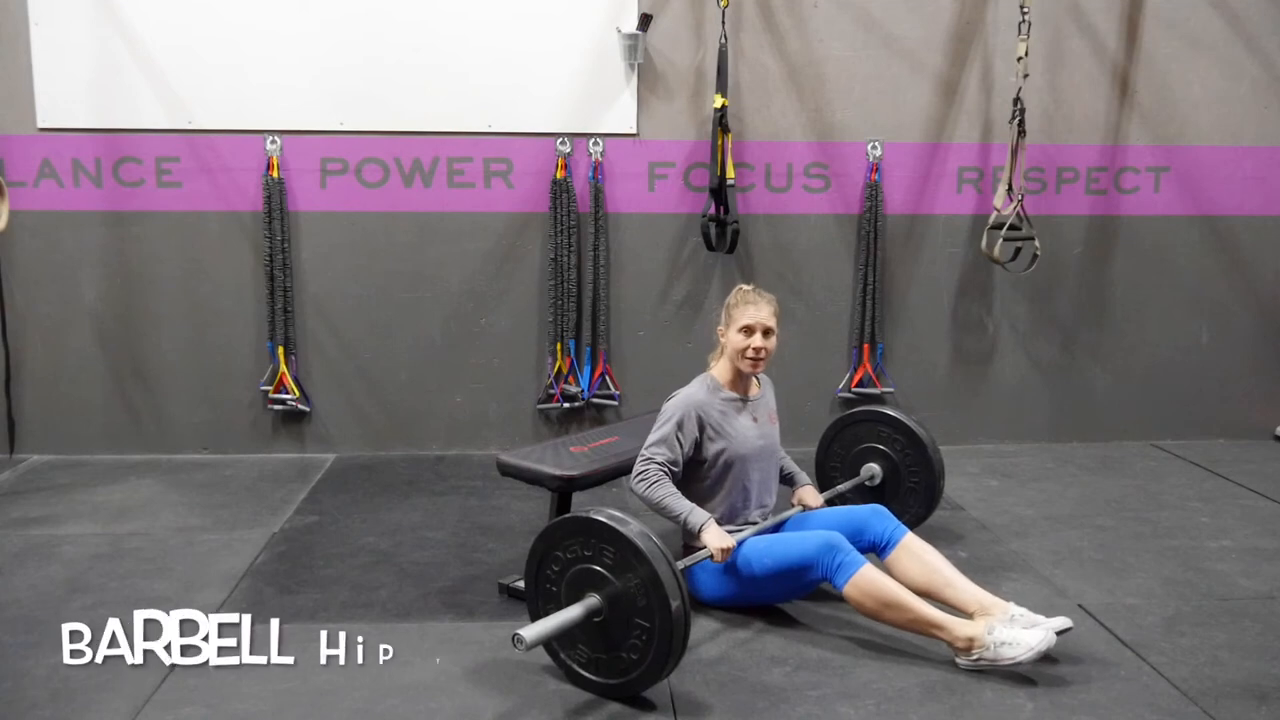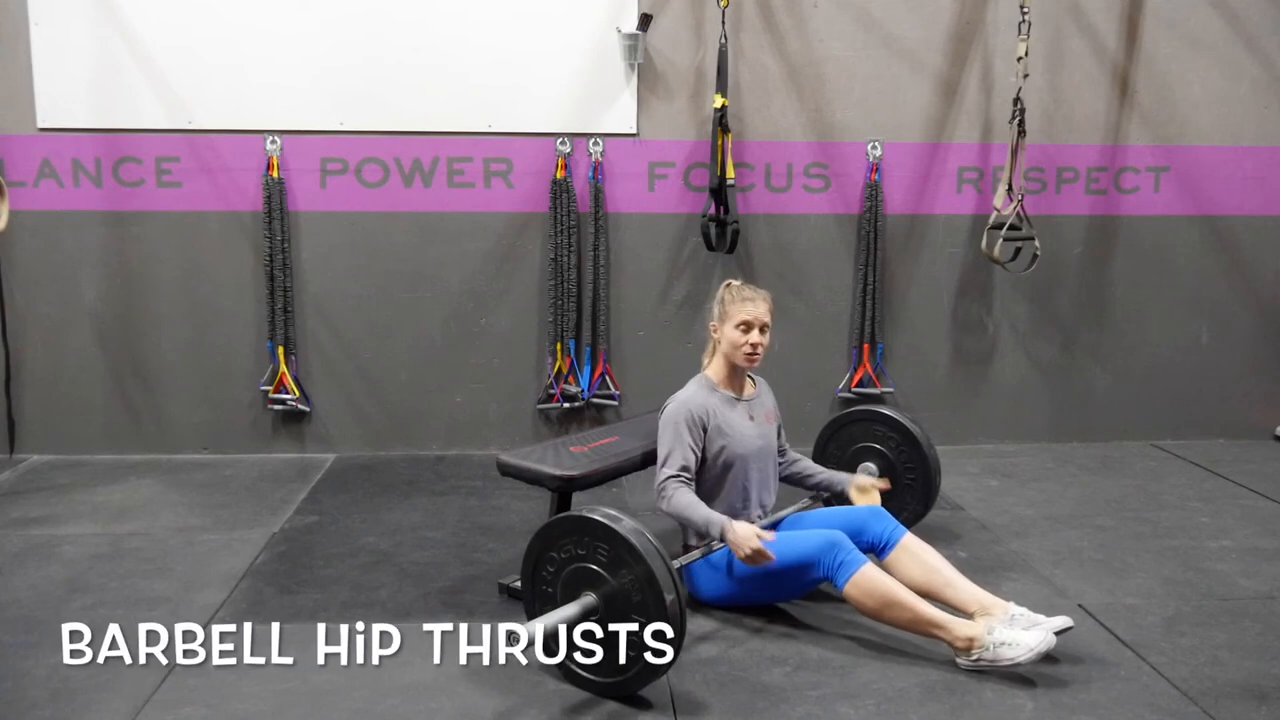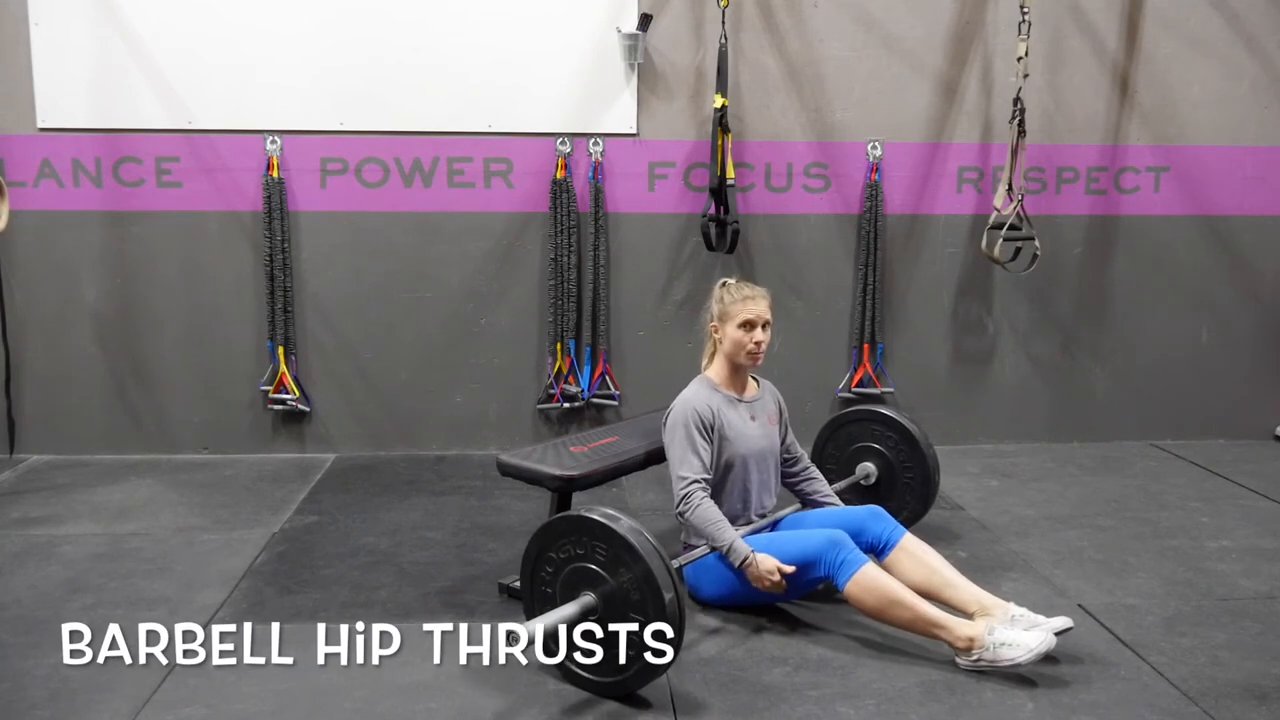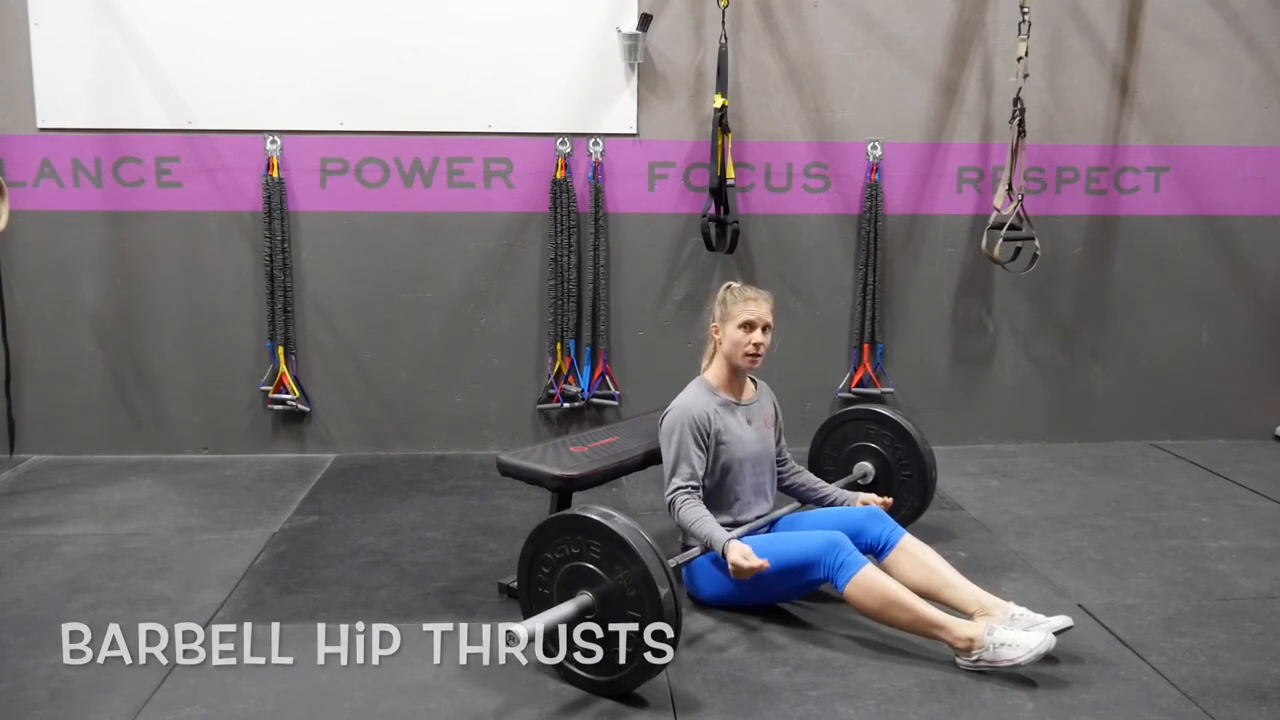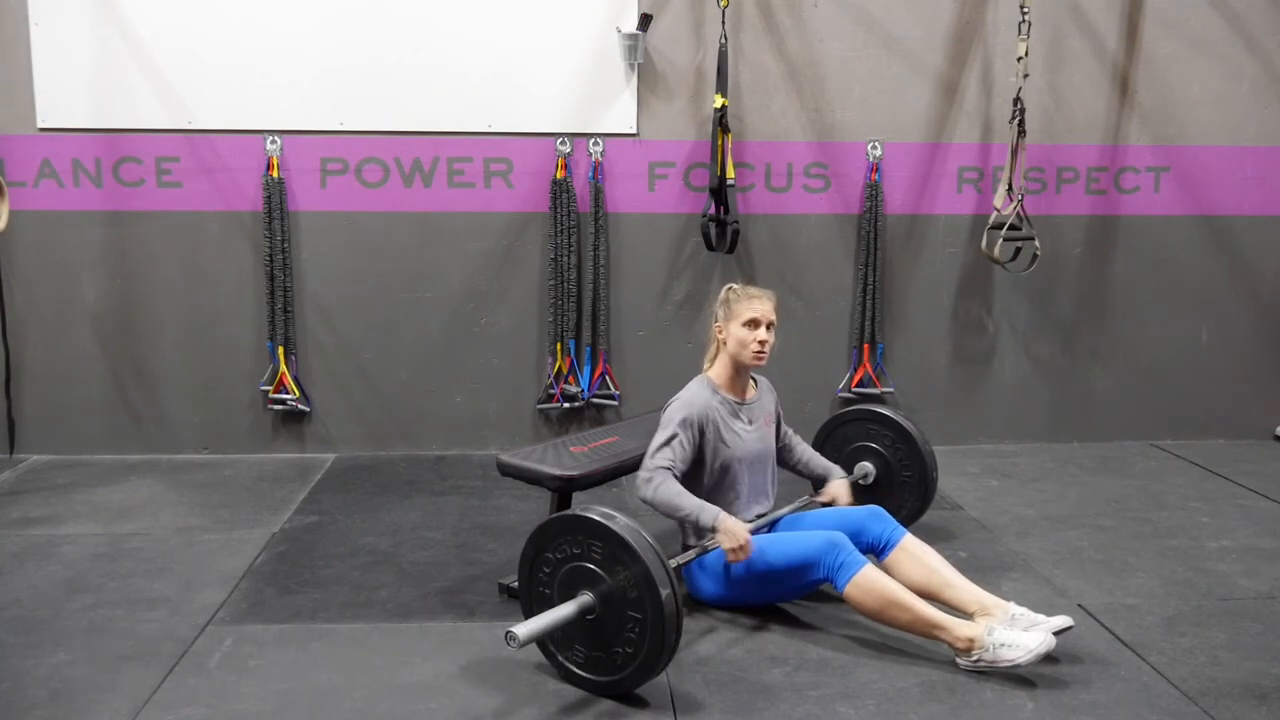
dt=1s
person 1, frame 1
left shoulder: (763, 388)
right shoulder: (692, 404)
right elbow: (646, 475)
left wrist: (801, 482)
right wrist: (703, 525)
left hip: (766, 534)
right hip: (718, 561)
left knee: (873, 519)
right knee: (829, 548)
left ankle: (994, 612)
right ankle: (966, 637)
person 1, frame 2
left shoulder: (760, 392)
right shoulder: (689, 406)
right elbow: (671, 490)
left wrist: (845, 481)
right wrist: (726, 529)
left hip: (764, 538)
right hip: (715, 560)
left knee: (872, 518)
right knee: (831, 546)
left ankle: (993, 611)
right ankle: (967, 638)
person 1, frame 3
left shoulder: (767, 394)
right shoulder: (693, 407)
left elbow: (797, 468)
right elbow: (691, 497)
left wrist: (847, 519)
right wrist: (745, 559)
left hip: (766, 533)
right hip: (717, 560)
left knee: (870, 520)
right knee: (831, 546)
left ankle: (992, 612)
right ankle: (967, 638)
person 1, frame 4
left shoulder: (763, 396)
right shoulder: (689, 411)
right elbow: (681, 498)
left wrist: (849, 498)
right wrist: (726, 545)
left hip: (764, 535)
right hip: (715, 562)
left knee: (869, 520)
right knee: (831, 547)
left ankle: (993, 612)
right ankle: (968, 639)
person 1, frame 5
left shoulder: (762, 393)
right shoulder: (692, 408)
right elbow: (651, 481)
left wrist: (834, 475)
right wrist: (717, 521)
left hip: (764, 536)
right hip: (714, 561)
left knee: (870, 519)
right knee: (830, 548)
left ankle: (994, 613)
right ankle: (968, 639)
